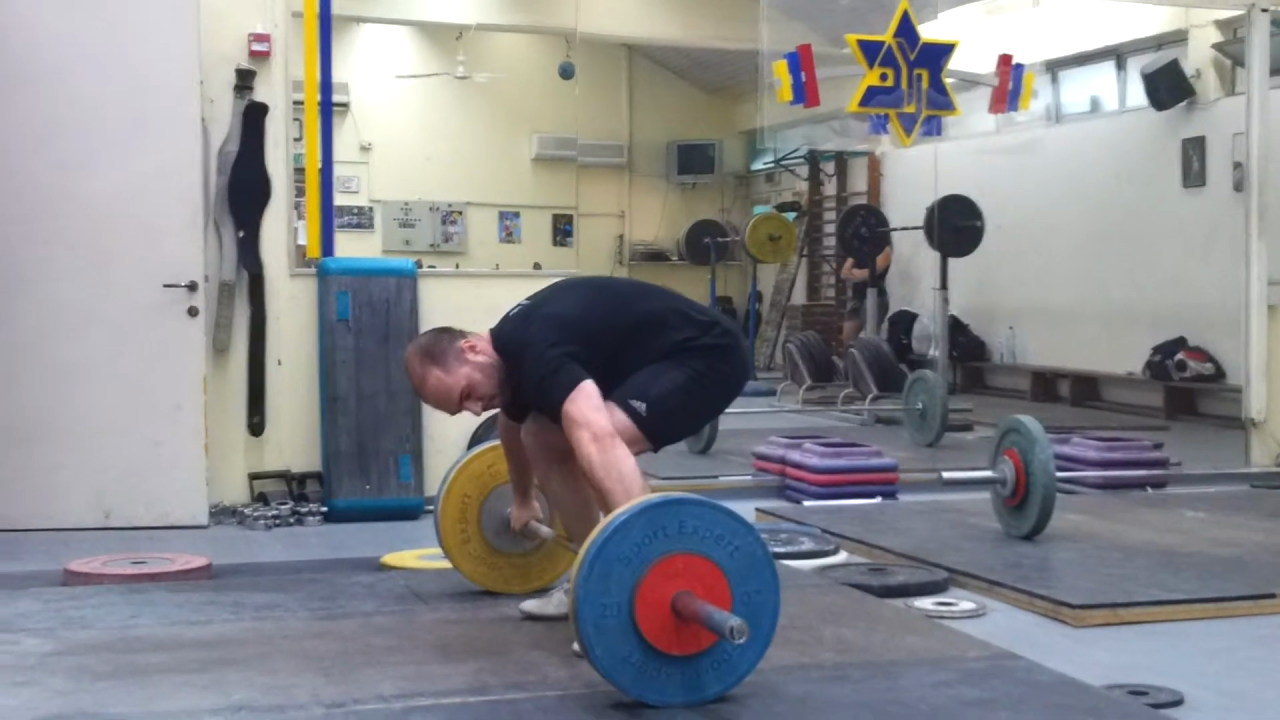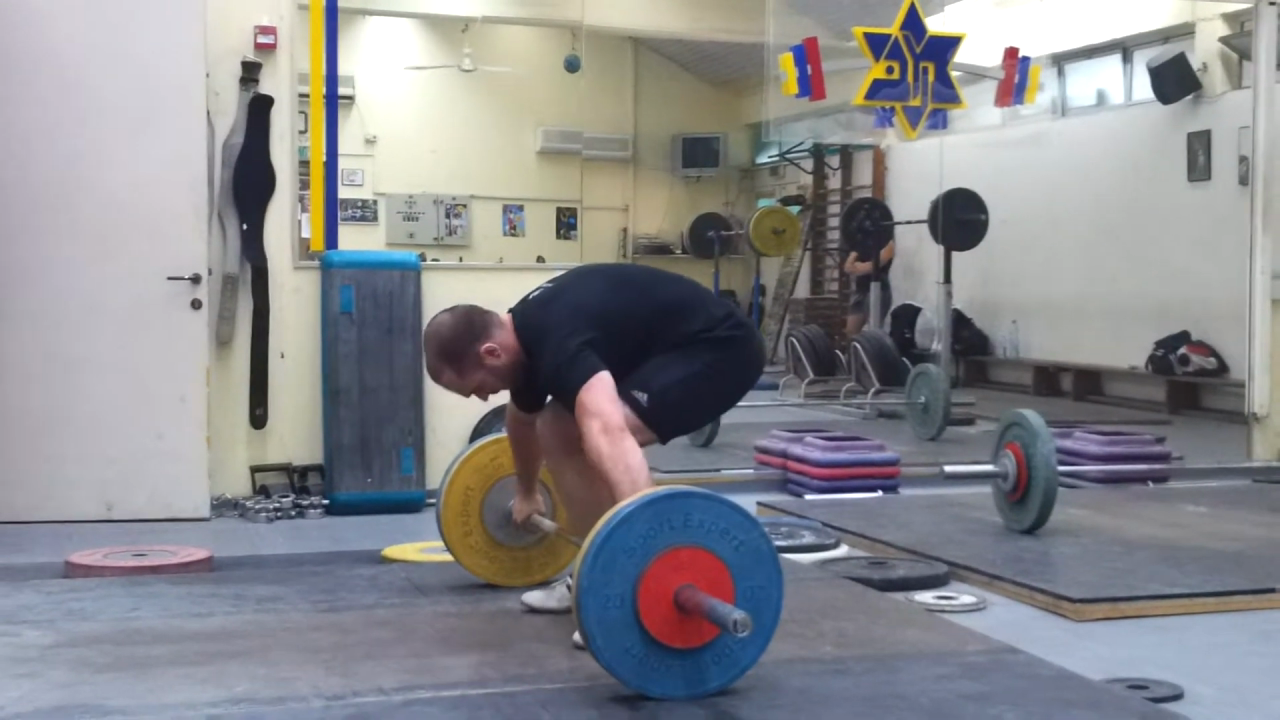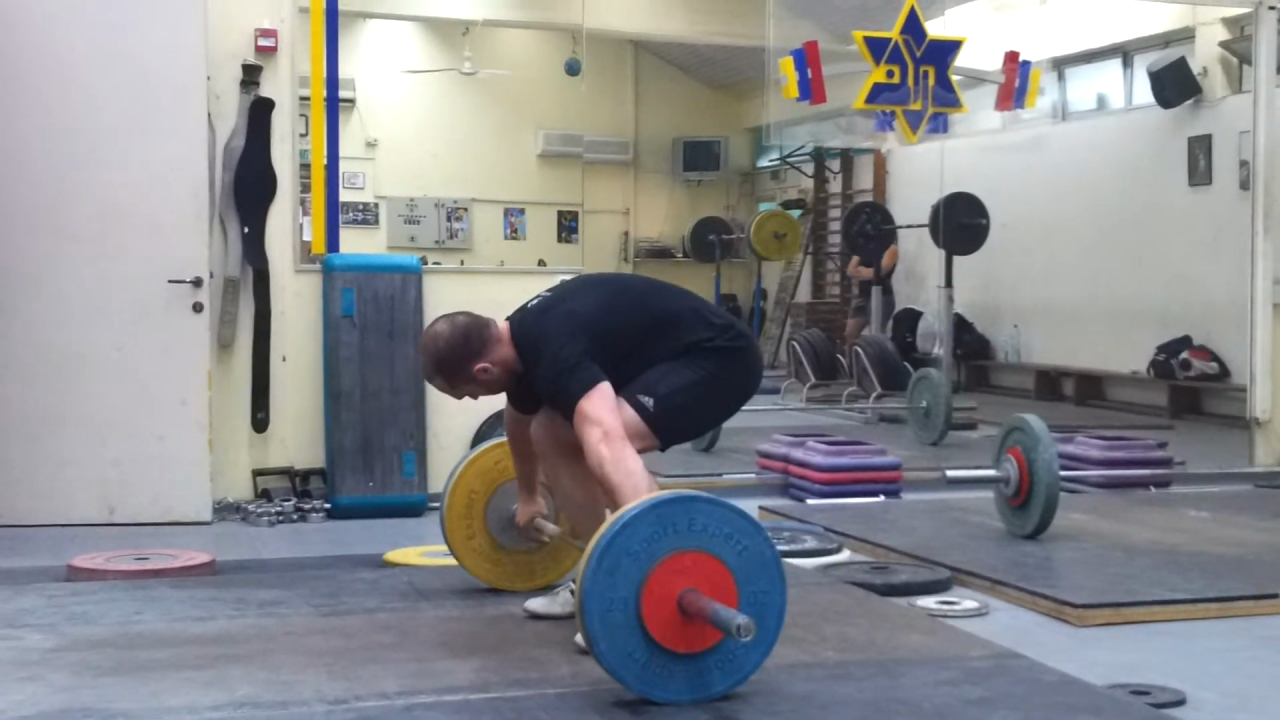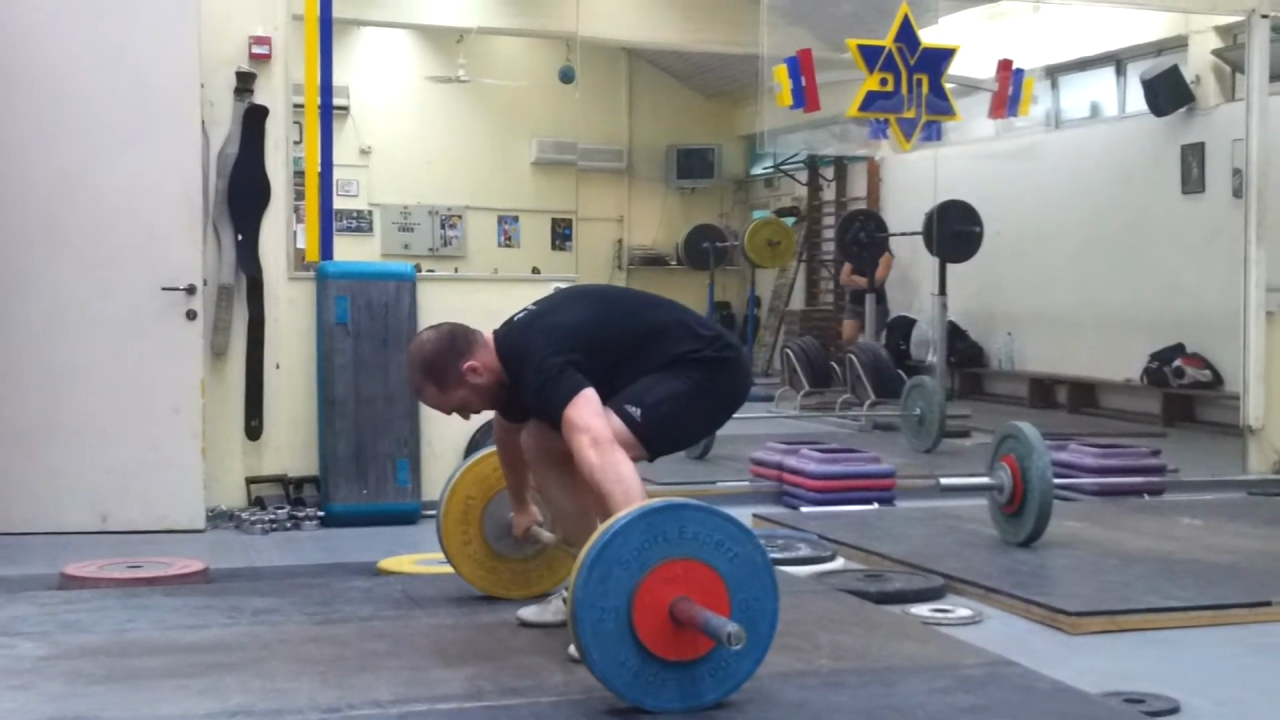
dt=0.5s
person 1, frame 1
left shoulder: (538, 353)
right shoulder: (512, 351)
left elbow: (598, 440)
right elbow: (514, 429)
right wrist: (523, 501)
left hip: (708, 354)
left knee: (594, 441)
right knee: (541, 436)
person 1, frame 2
left shoulder: (558, 342)
right shoulder: (525, 334)
left elbow: (609, 433)
right elbow: (523, 419)
right wrist: (526, 494)
left hip: (721, 347)
right hip: (669, 345)
left knee: (598, 438)
right knee: (555, 428)
person 1, frame 3
left shoulder: (556, 352)
right shoulder: (521, 337)
left elbow: (607, 443)
right elbow: (521, 421)
right wrist: (528, 497)
left hip: (720, 358)
left knee: (601, 439)
right knee: (549, 433)
person 1, frame 4
left shoulder: (540, 362)
right shoulder: (509, 350)
left elbow: (598, 449)
right elbow: (509, 431)
right wrist: (521, 507)
left hip: (708, 368)
right hip: (656, 366)
left knee: (587, 447)
right knee: (540, 443)
